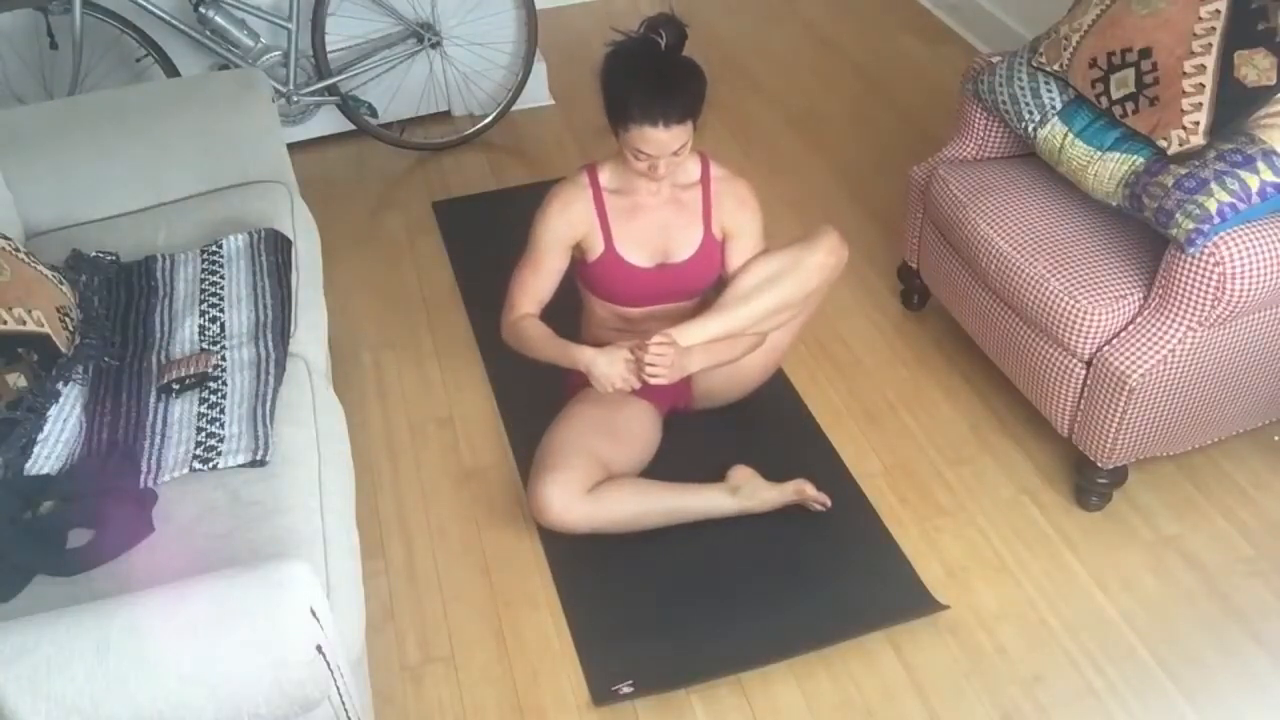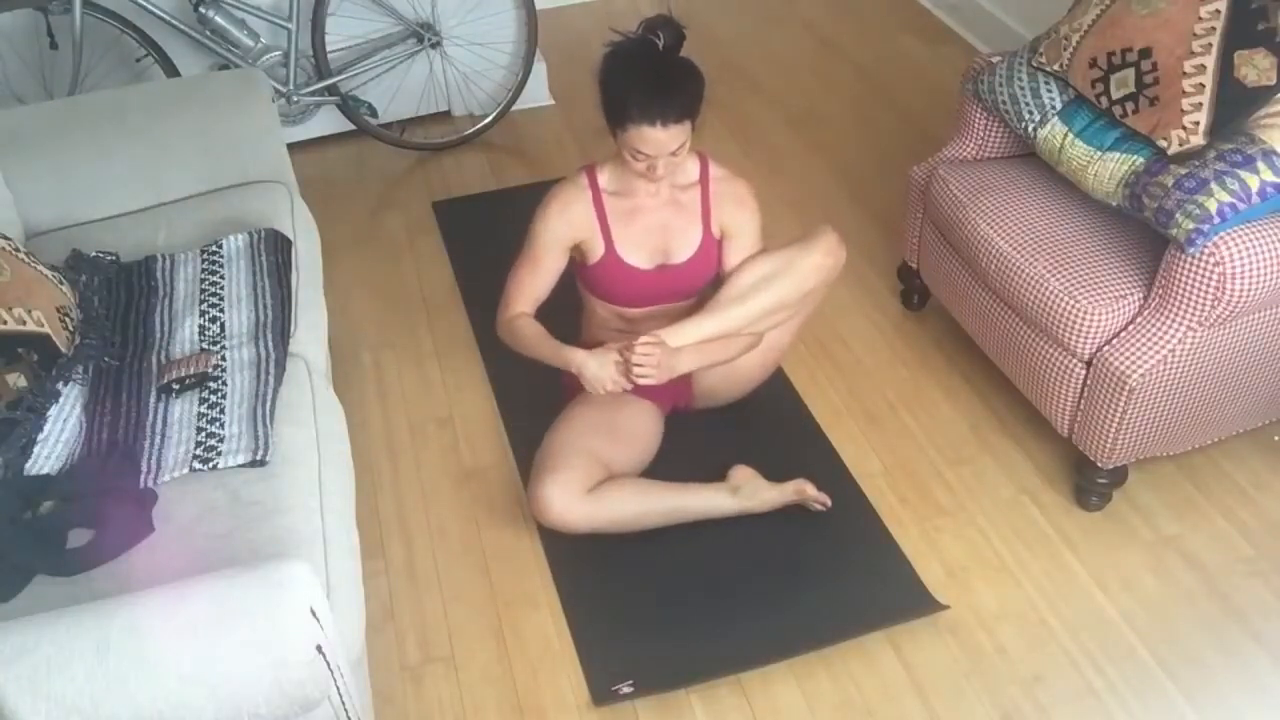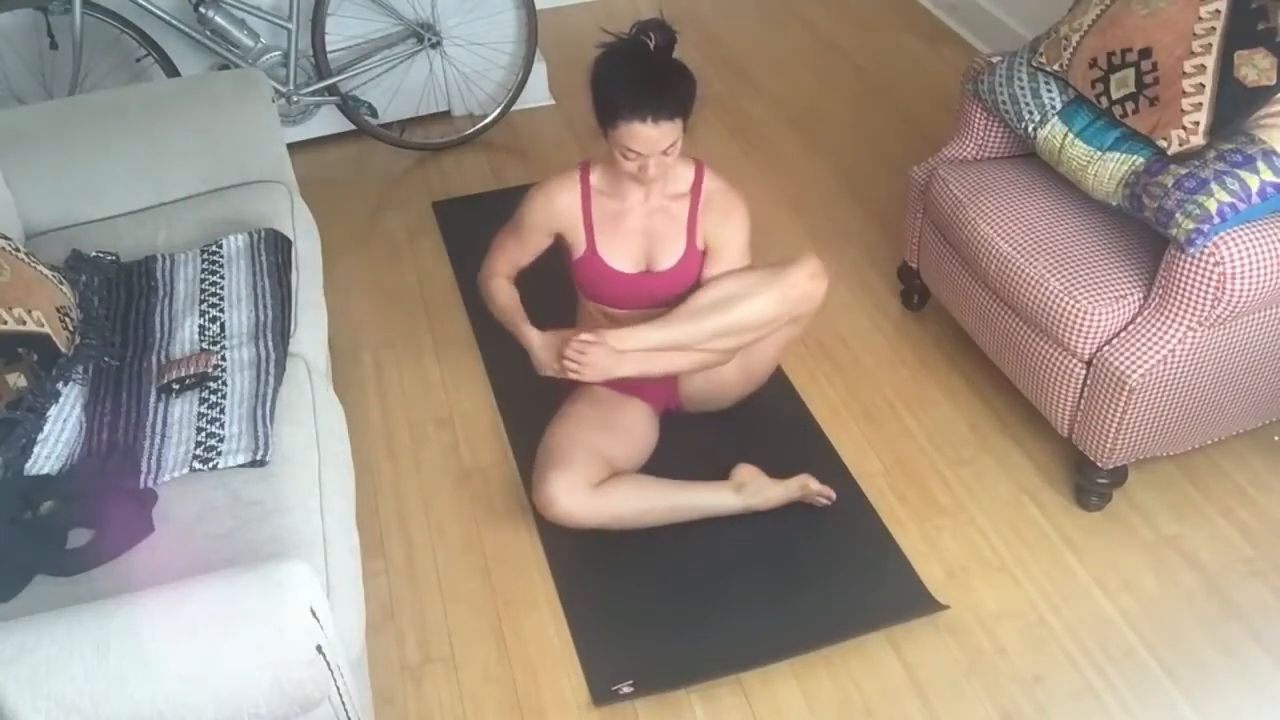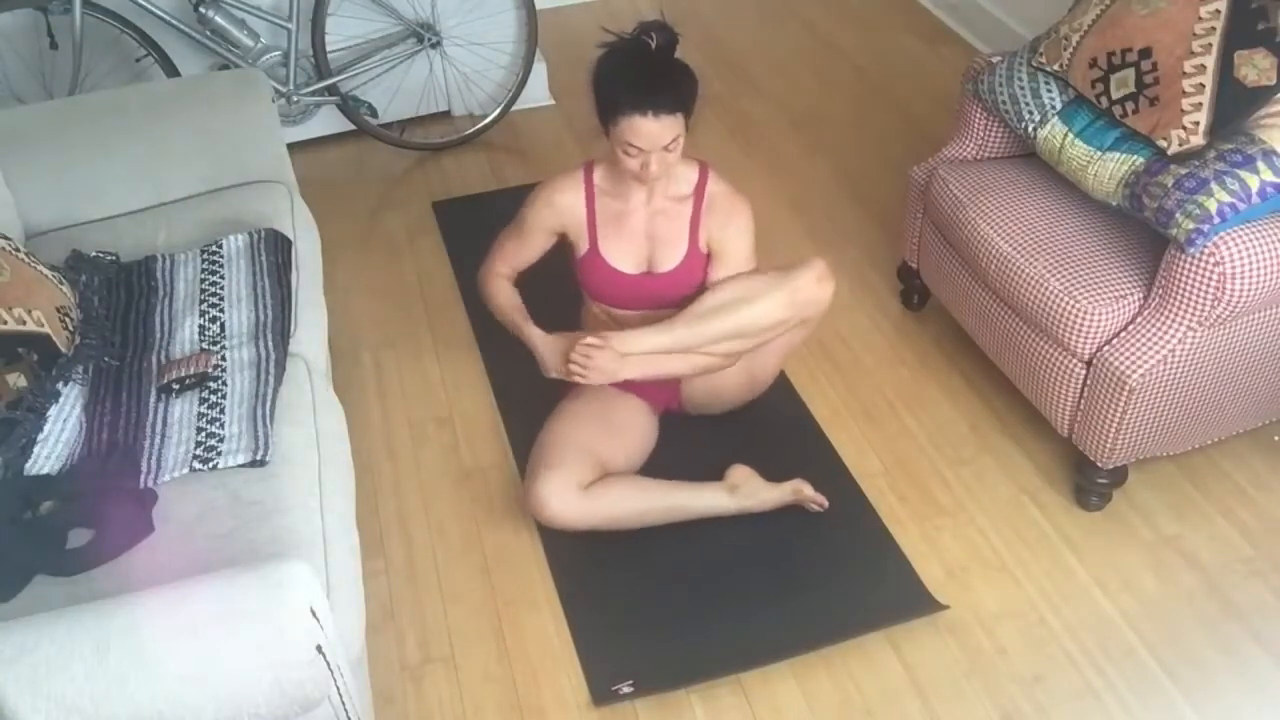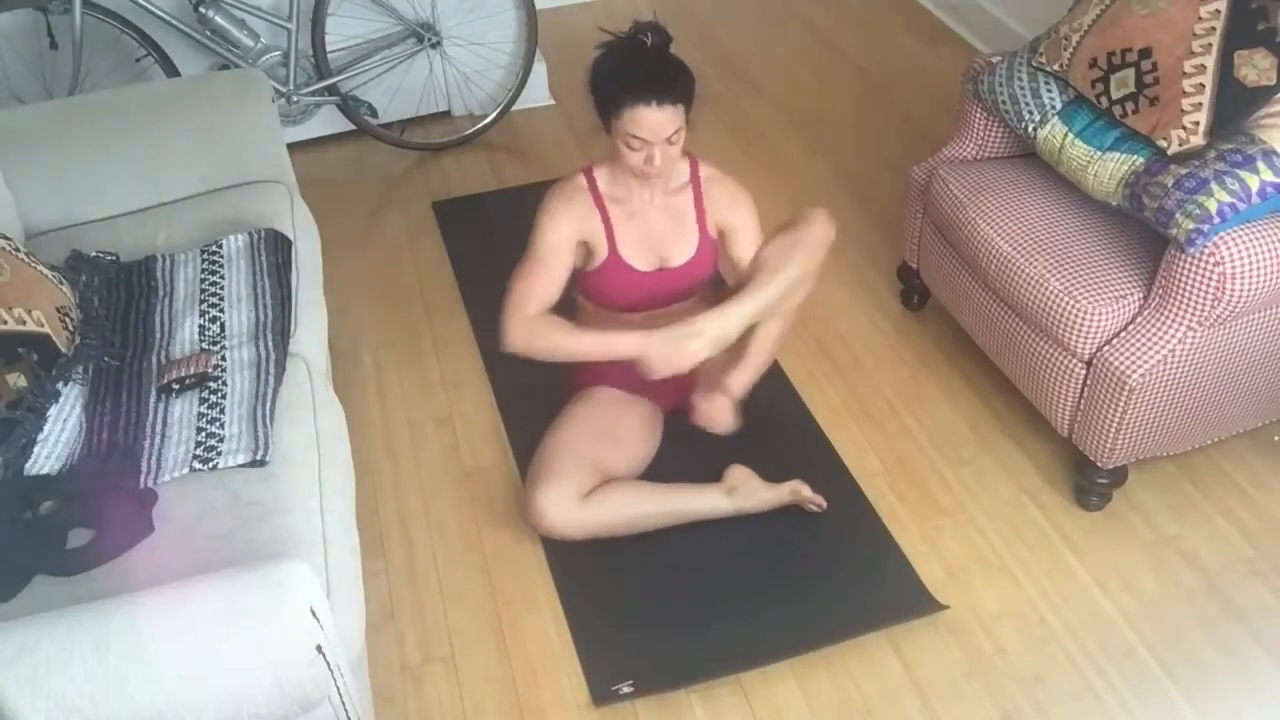
dt=0.3s
person 1, frame 1
left shoulder: (729, 195)
right shoulder: (573, 204)
left elbow: (751, 325)
right elbow: (517, 322)
left wrist: (685, 355)
right wrist: (587, 358)
left hip: (707, 369)
right hip: (618, 380)
left knee: (827, 249)
right knee: (554, 502)
left ankle: (676, 343)
right ankle: (736, 495)
person 1, frame 2
left shoulder: (729, 195)
right shoulder: (572, 206)
left elbow: (748, 328)
right elbow: (513, 316)
left wrist: (675, 356)
right wrist: (578, 361)
left hip: (708, 369)
right hip: (621, 385)
left knee: (825, 248)
right knee: (554, 503)
left ankle: (669, 340)
right ankle: (736, 496)
person 1, frame 3
left shoulder: (720, 206)
right shoulder: (561, 199)
left elbow: (722, 337)
right elbow: (495, 274)
left wrist: (618, 353)
right wrist: (532, 339)
left hip: (698, 373)
right hip: (615, 386)
left knee: (806, 280)
right knee: (559, 497)
left ankle: (604, 354)
right ankle: (740, 493)
person 1, frame 4
left shoulder: (723, 207)
right shoulder: (565, 198)
left elbow: (730, 331)
right elbow: (495, 275)
left wrist: (621, 351)
right wrist: (538, 340)
left hip: (701, 372)
right hip: (615, 383)
left knee: (813, 281)
right knee: (550, 499)
left ankle: (628, 349)
right ankle: (735, 495)
person 1, frame 5
left shoulder: (720, 194)
right shoulder: (572, 206)
left elbow: (766, 301)
right elbow: (519, 331)
left wrist: (731, 386)
right wrist: (646, 343)
left hip: (706, 366)
right hip: (618, 379)
left knee: (816, 225)
right knee: (550, 509)
right ankle: (733, 495)
